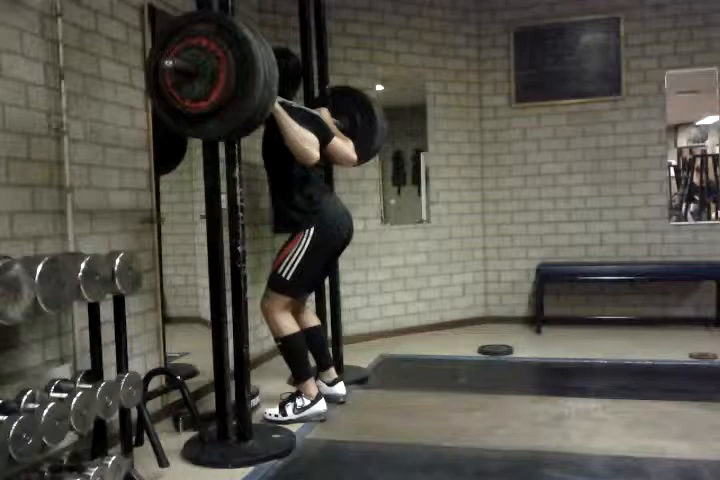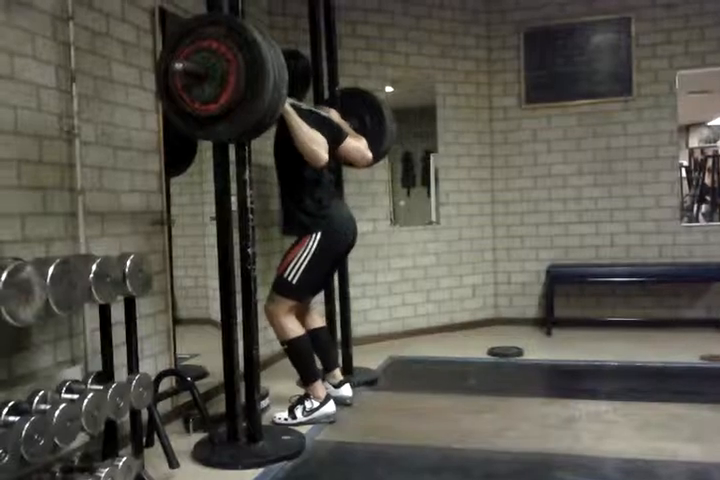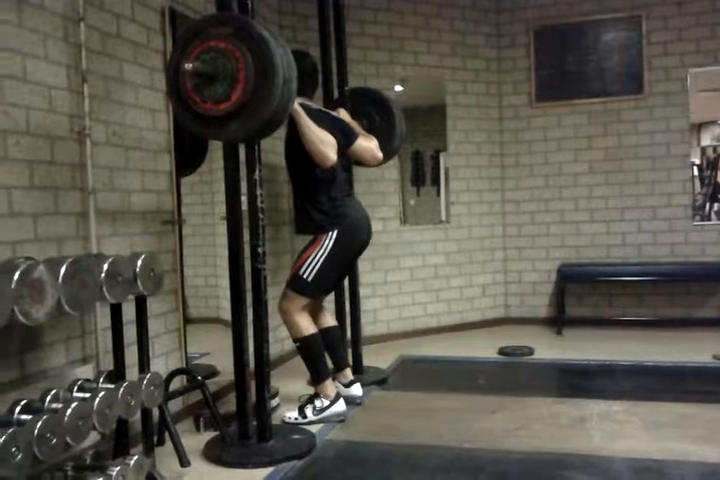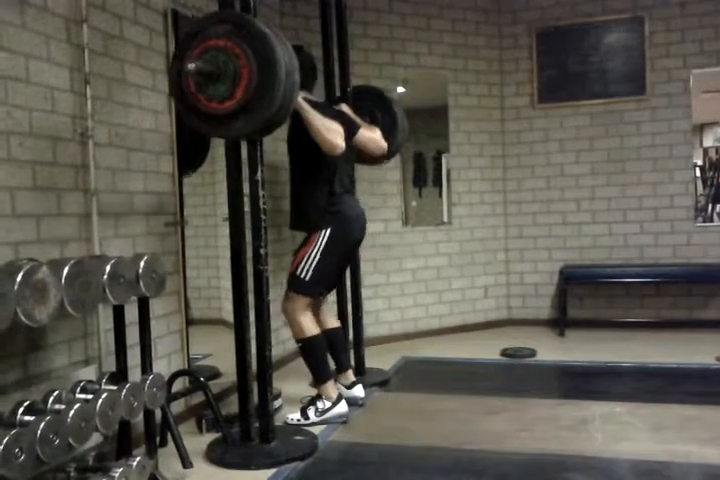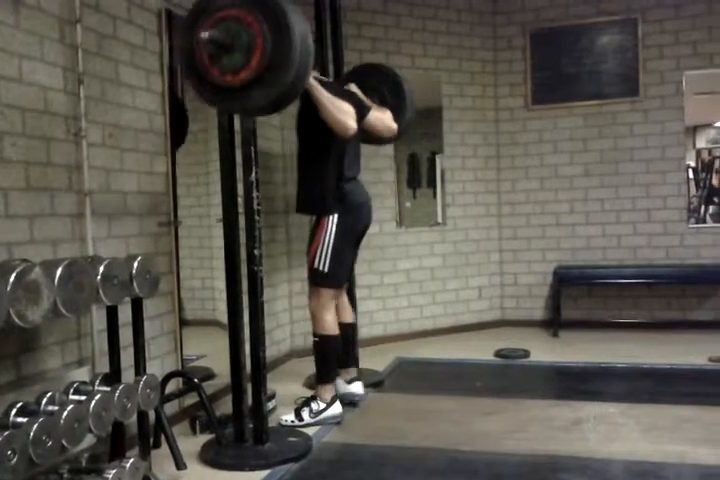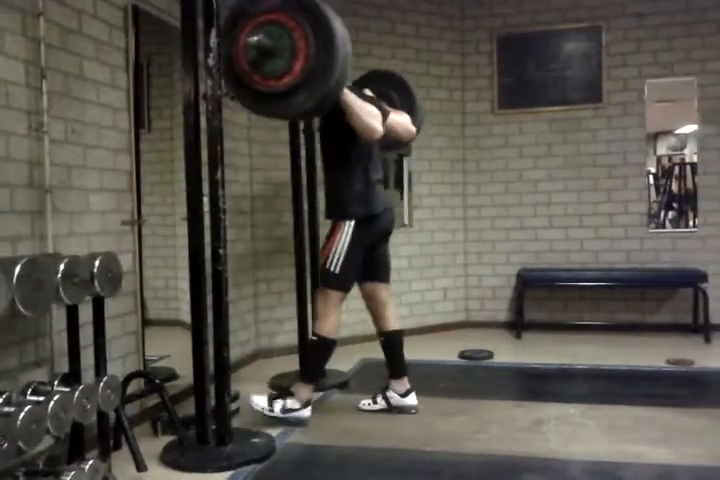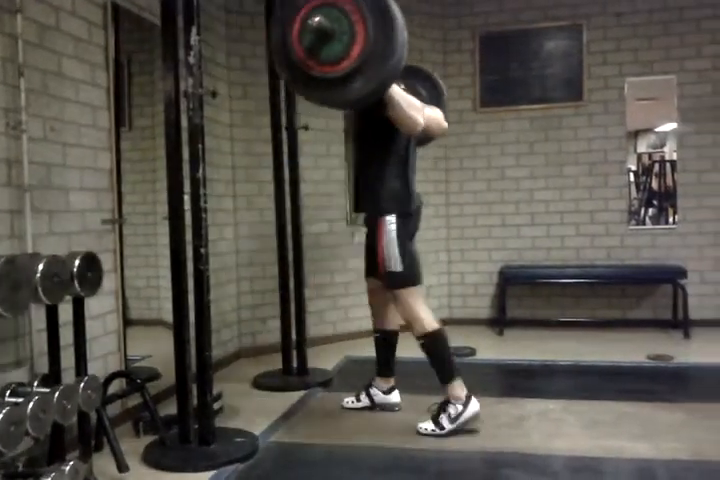
dt=0.5s
person 1, frame 1
left shoulder: (287, 115)
right shoulder: (307, 116)
left elbow: (310, 154)
right elbow: (348, 157)
left wrist: (274, 109)
right wrist: (329, 122)
left hip: (317, 224)
right hip: (335, 219)
left knee: (275, 305)
right knee: (294, 302)
left ankle: (310, 396)
right ankle: (329, 380)
person 1, frame 2
left shoulder: (300, 118)
right shoulder: (319, 118)
left elbow: (318, 156)
right elbow: (364, 156)
left wrist: (285, 110)
right wrist: (340, 122)
left hip: (321, 227)
right hip: (338, 222)
left knee: (279, 308)
right knee: (299, 305)
left ankle: (318, 399)
right ankle: (336, 382)
person 1, frame 3
left shoulder: (306, 118)
right shoulder: (329, 118)
left elbow: (327, 156)
right elbow: (374, 155)
left wrist: (294, 110)
right wrist: (350, 122)
left hip: (338, 227)
right hip: (353, 222)
left knee: (292, 305)
right knee: (312, 303)
left ankle: (327, 397)
right ankle: (346, 381)
person 1, frame 4
left shoulder: (309, 113)
right shoulder: (330, 111)
left elbow: (334, 144)
right elbow: (378, 145)
left wrist: (298, 104)
right wrist: (352, 116)
left hip: (331, 223)
right hip: (348, 218)
left knee: (296, 306)
right knee: (314, 303)
left ankle: (330, 399)
right ankle: (348, 382)
person 1, frame 5
left shoulder: (318, 93)
right shoulder: (337, 90)
left elbow: (347, 126)
right elbow: (388, 126)
left wrist: (309, 82)
right wrist: (360, 97)
left hip: (337, 208)
right hip: (353, 203)
left knee: (321, 301)
right knee: (335, 296)
left ankle: (325, 400)
right ankle: (348, 378)
person 1, frame 6
left shoulder: (342, 99)
right shoulder: (358, 97)
left elbow: (373, 130)
right elbow: (408, 130)
left wrist: (339, 90)
right wrist: (379, 103)
left hip: (357, 215)
right hip: (376, 211)
left knee: (328, 303)
right knee: (379, 301)
left ankle: (300, 398)
right ankle: (400, 389)
person 1, frame 7
right shoulder: (388, 91)
left elbow: (416, 122)
right elbow: (438, 124)
left hip: (391, 210)
right hip: (390, 208)
left knee: (407, 303)
right knee: (380, 297)
left ankle: (460, 398)
right ankle: (384, 388)
